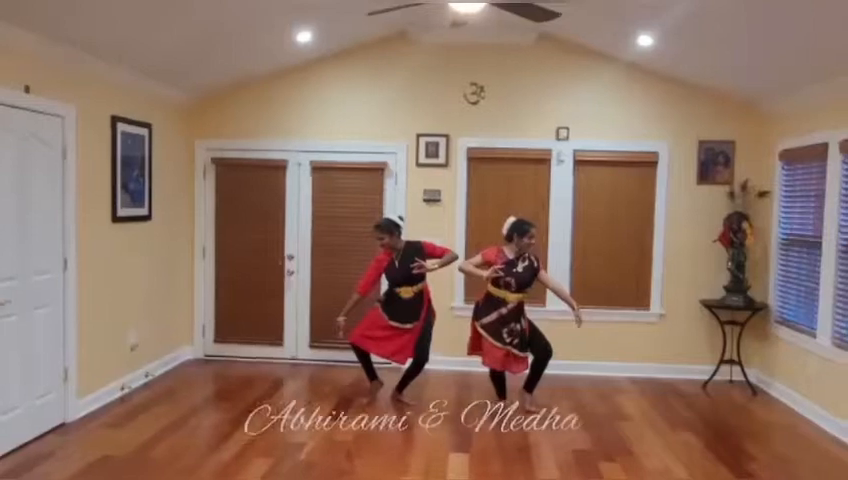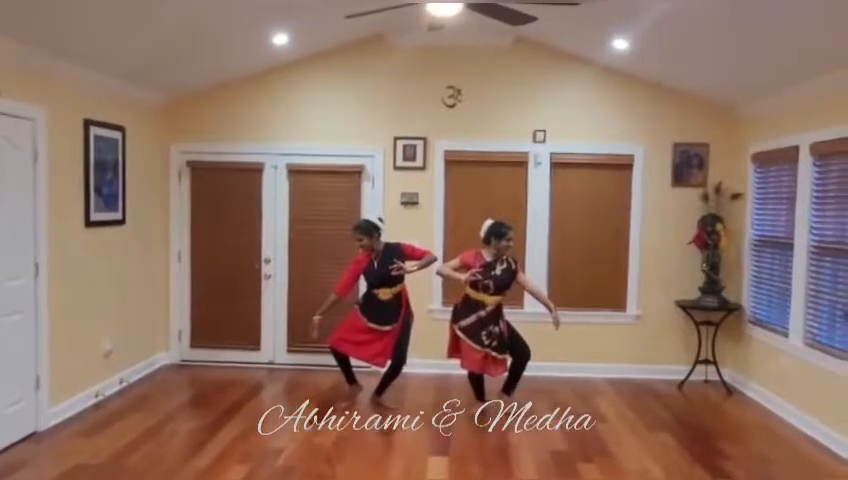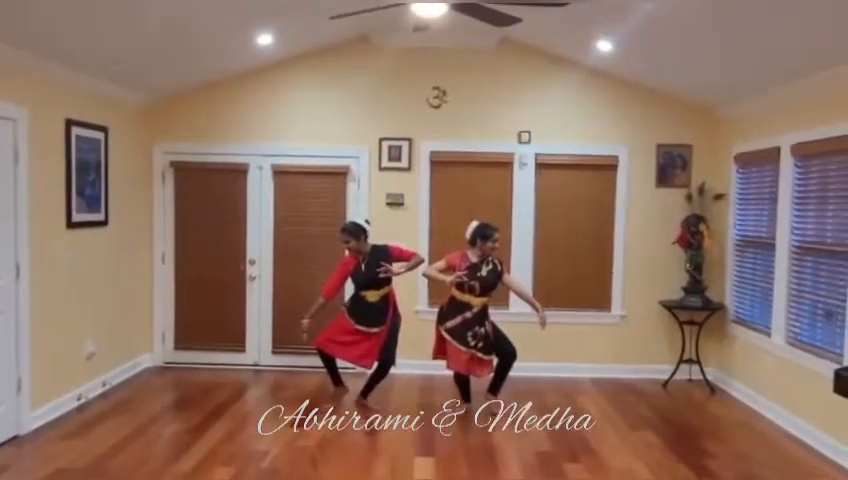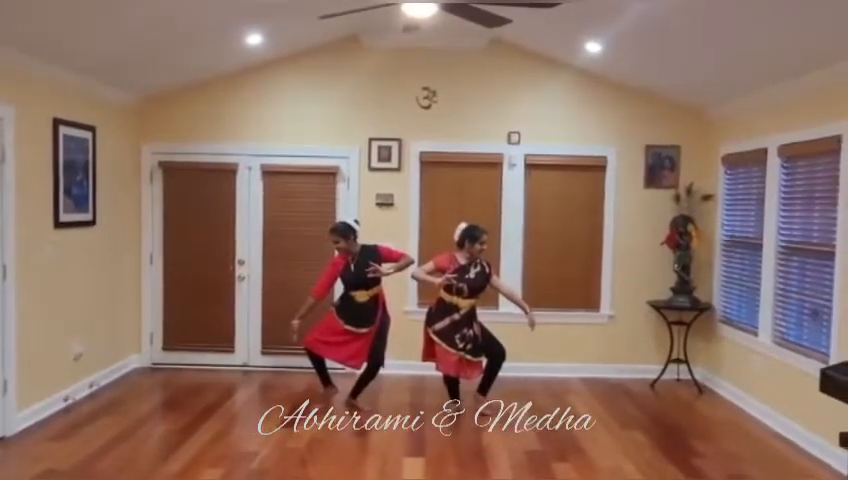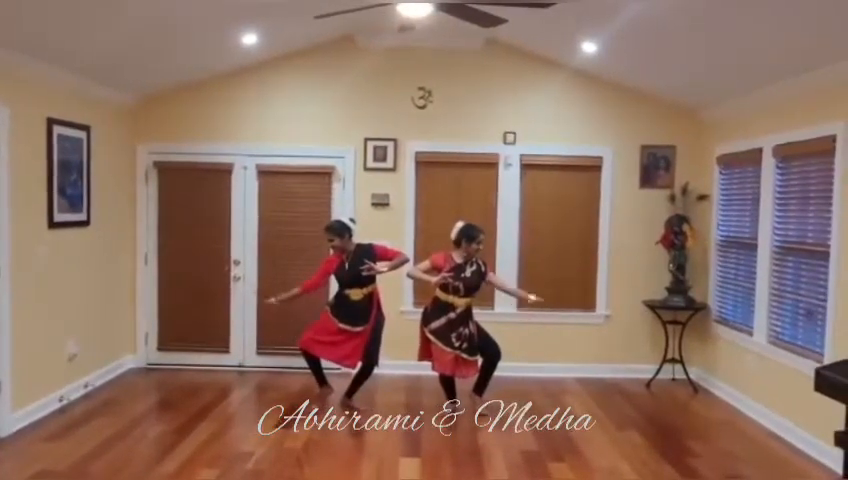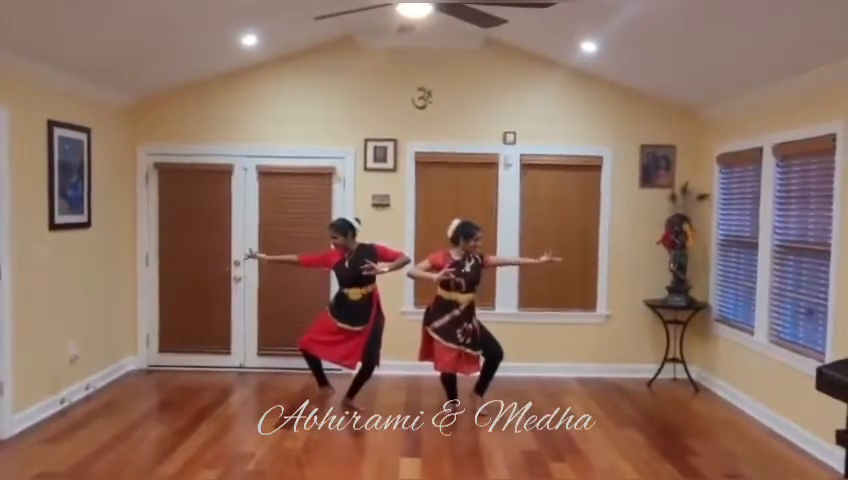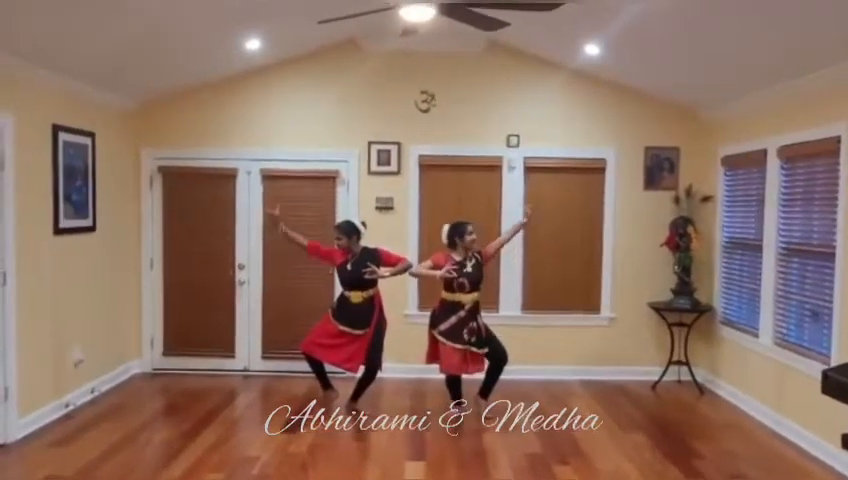
dt=0.7s
person 1, frame 1
left shoulder: (531, 261)
right shoulder: (495, 254)
left elbow: (552, 284)
right elbow: (463, 265)
left wrist: (573, 305)
right wrist: (484, 273)
left hip: (516, 316)
right hip: (491, 314)
left knee: (544, 351)
right knee: (496, 359)
left ankle: (527, 392)
right ankle: (501, 399)
person 1, frame 2
left shoulder: (509, 264)
right shoulder: (472, 257)
left elbow: (530, 286)
right elbow: (441, 269)
left wrist: (551, 308)
right wrist: (462, 277)
left hip: (493, 318)
right hip: (470, 316)
left knee: (523, 353)
right knee: (475, 362)
left ankle: (506, 393)
right ankle: (480, 401)
person 1, frame 3
left shoulder: (494, 265)
right shoulder: (458, 259)
left elbow: (516, 287)
right elbow: (427, 271)
left wrist: (537, 308)
right wrist: (448, 279)
left hip: (479, 319)
right hip: (456, 317)
left knee: (508, 353)
right knee: (460, 363)
left ankle: (491, 394)
right ankle: (465, 402)
person 1, frame 4
left shoulder: (483, 267)
right shoulder: (447, 261)
left elbow: (504, 289)
right elbow: (416, 273)
left wrist: (526, 309)
right wrist: (437, 281)
left hip: (468, 321)
right hip: (444, 320)
left knee: (497, 353)
right knee: (450, 364)
left ankle: (481, 394)
right ankle: (456, 403)
person 1, frame 5
left shoulder: (479, 266)
right shoulder: (443, 259)
left elbow: (500, 284)
right elbow: (411, 271)
left wrist: (527, 297)
right wrist: (433, 279)
left hip: (464, 319)
right hip: (440, 319)
left knee: (493, 353)
right knee: (446, 363)
left ankle: (477, 394)
right ankle: (452, 403)
person 1, frame 6
left shoulder: (477, 260)
right shoulder: (441, 257)
left elbow: (507, 261)
right elbow: (412, 271)
left wrist: (537, 261)
right wrist: (434, 276)
left hip: (466, 317)
right hip: (443, 317)
left knee: (495, 353)
right knee: (447, 362)
left ankle: (478, 394)
right ankle: (453, 403)
person 1, frame 7
left shoulder: (479, 258)
right shoulder: (443, 259)
left elbow: (503, 239)
right elbow: (414, 270)
left wrist: (523, 222)
right wrist: (437, 274)
left hip: (472, 318)
right hip: (448, 319)
left knee: (499, 357)
right knee: (452, 365)
left ankle: (482, 398)
right ankle: (457, 405)
person 2, frame 1
left shoulder: (418, 247)
right shoulder: (382, 259)
left elbow: (453, 254)
right elbow: (362, 288)
left wrist: (433, 266)
right wrist: (343, 315)
left hip: (418, 311)
right hip: (390, 308)
left knee: (421, 356)
right knee: (357, 340)
left ankle: (398, 392)
right ankle: (374, 381)
person 2, frame 2
left shoulder: (398, 250)
right shoulder: (361, 260)
left elbow: (431, 257)
right elbow: (341, 289)
left wrist: (412, 268)
right wrist: (319, 315)
left hip: (396, 312)
right hip: (369, 310)
left knee: (399, 359)
right knee: (337, 343)
left ankle: (377, 395)
right ankle: (353, 385)
person 2, frame 3
left shoulder: (385, 252)
right shoulder: (348, 262)
left elbow: (418, 258)
right elbow: (328, 291)
left wrist: (400, 270)
right wrist: (307, 318)
left hip: (384, 314)
right hip: (356, 312)
left knee: (386, 361)
right knee: (323, 344)
left ankle: (362, 397)
right ankle: (339, 386)
person 2, frame 4
left shoulder: (374, 252)
right shoulder: (338, 262)
left elbow: (408, 259)
right elbow: (318, 291)
left wrist: (388, 271)
right wrist: (298, 318)
left hip: (373, 314)
right hip: (345, 311)
left knee: (375, 361)
right knee: (311, 343)
left ankle: (352, 397)
right ankle: (328, 386)
person 2, frame 5
left shoulder: (370, 250)
right shoulder: (333, 261)
left elbow: (403, 257)
right elbow: (309, 284)
left wrist: (383, 268)
right wrist: (279, 299)
left hip: (368, 313)
right hip: (340, 310)
left knee: (369, 361)
right knee: (307, 344)
left ankle: (347, 398)
right ankle: (324, 386)
person 2, frame 6
left shoulder: (372, 251)
right shoulder: (333, 256)
left elbow: (404, 258)
right elbow: (300, 260)
left wrist: (384, 269)
right wrist: (267, 258)
left hip: (367, 313)
right hip: (340, 310)
left knee: (369, 361)
right knee: (307, 344)
left ankle: (349, 398)
right ankle: (324, 386)
person 2, frame 7
left shoulder: (373, 255)
right shoulder: (336, 255)
left elbow: (407, 264)
right elbow: (305, 243)
left wrist: (386, 273)
right wrist: (281, 227)
left hip: (370, 317)
right hip: (342, 313)
left knee: (372, 365)
right knee: (310, 348)
left ankle: (353, 402)
right ankle: (328, 390)
